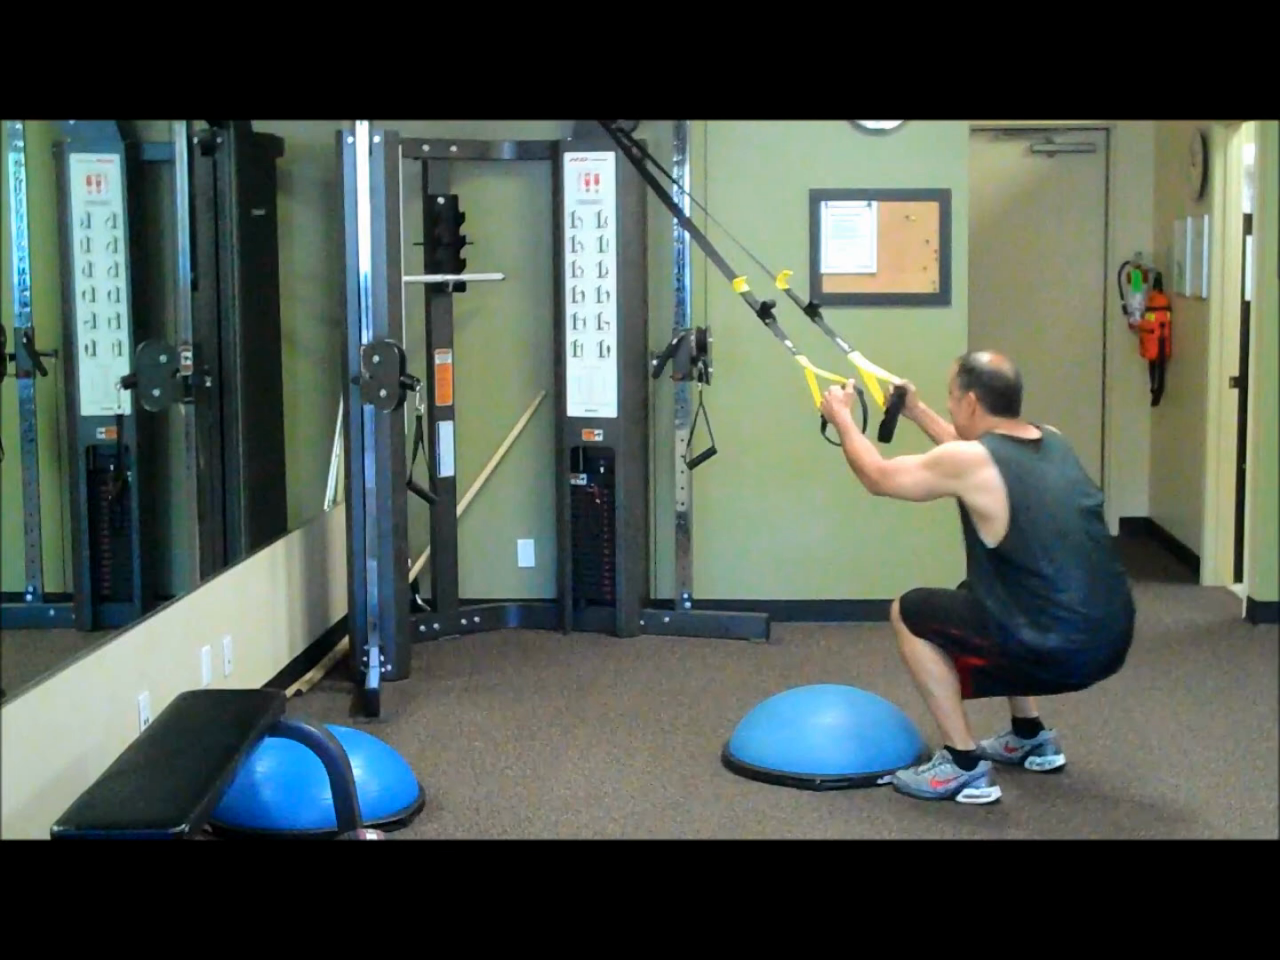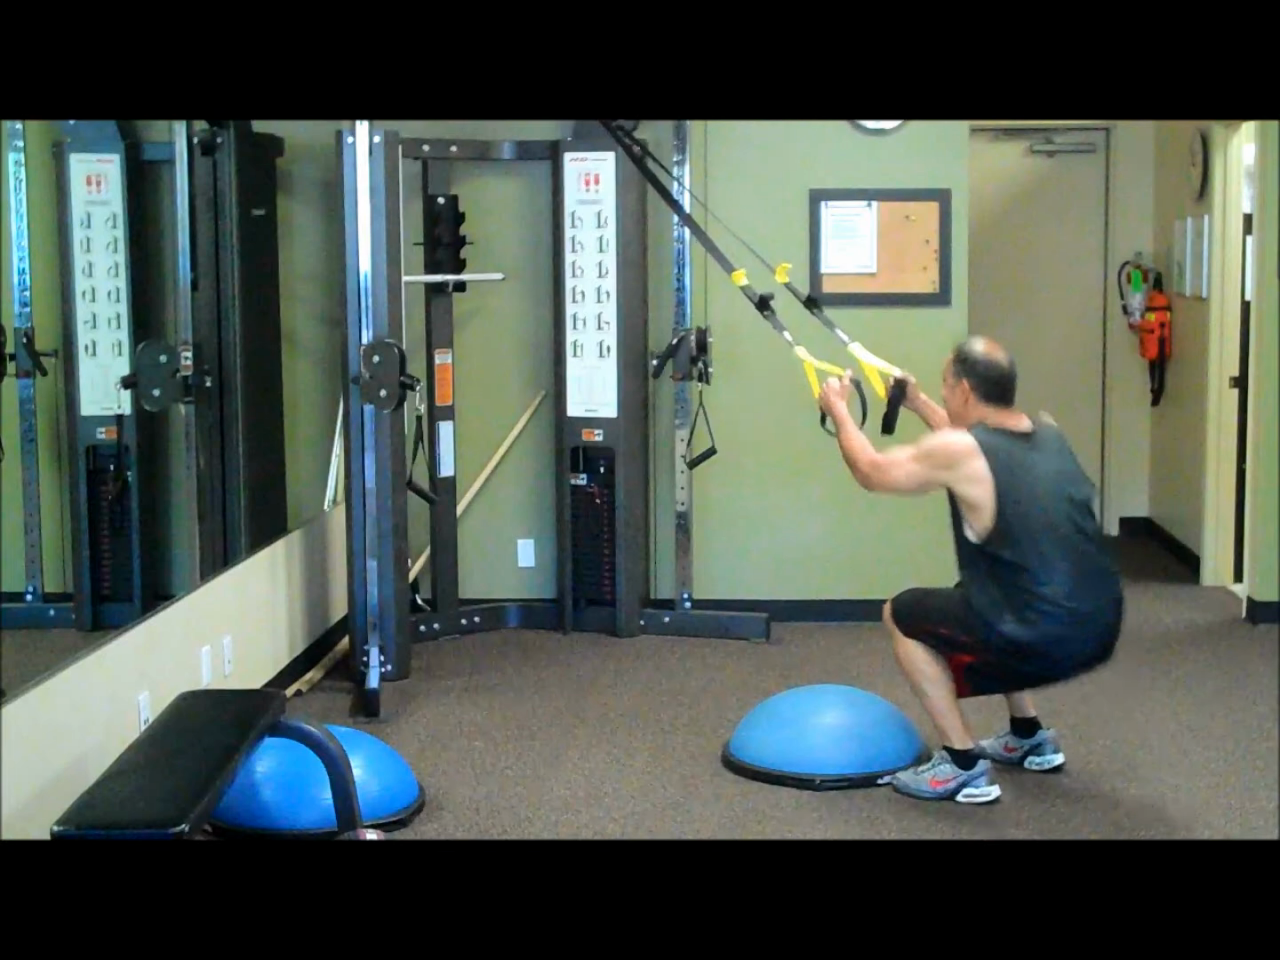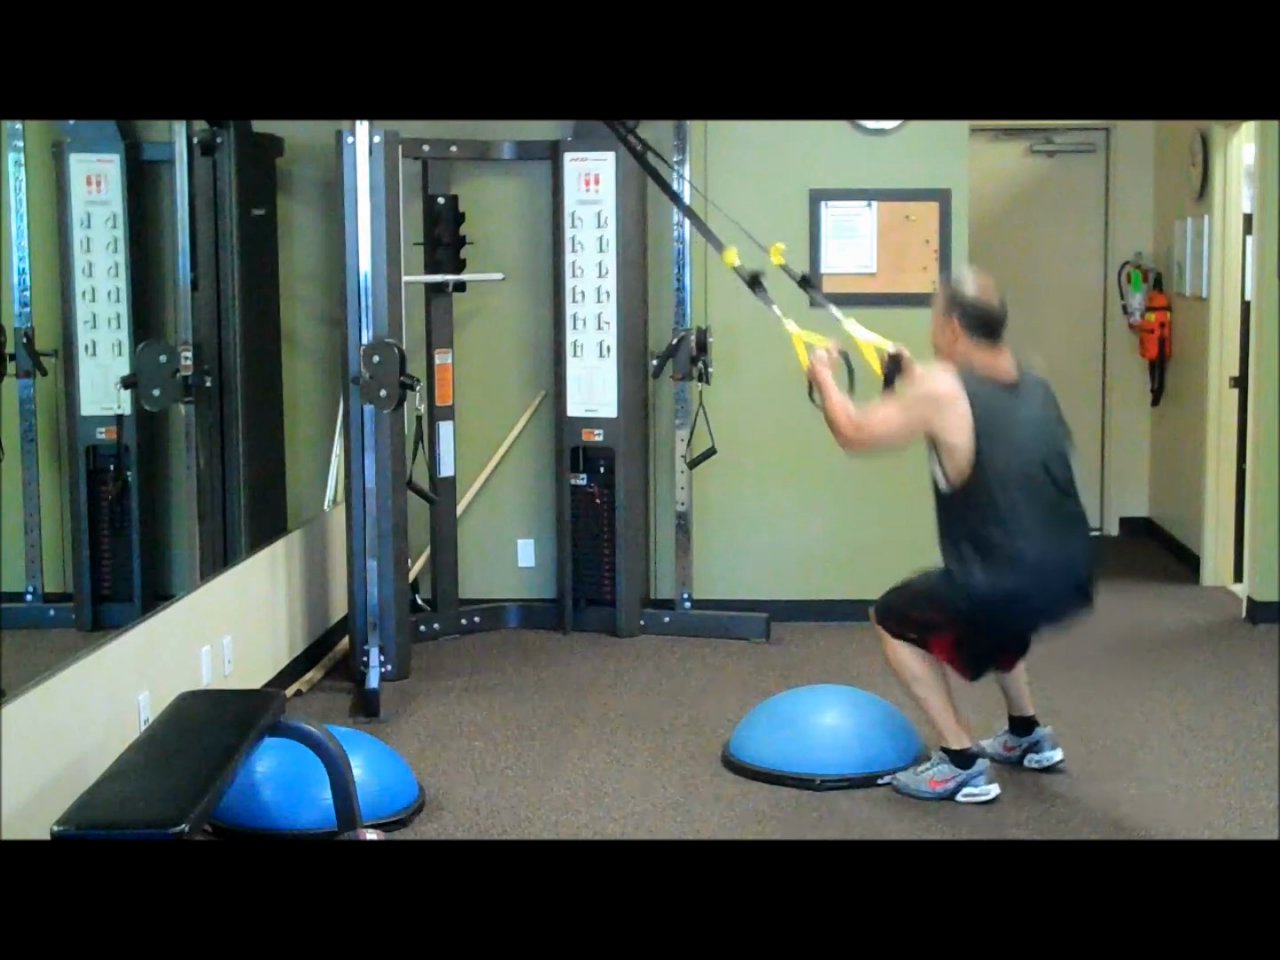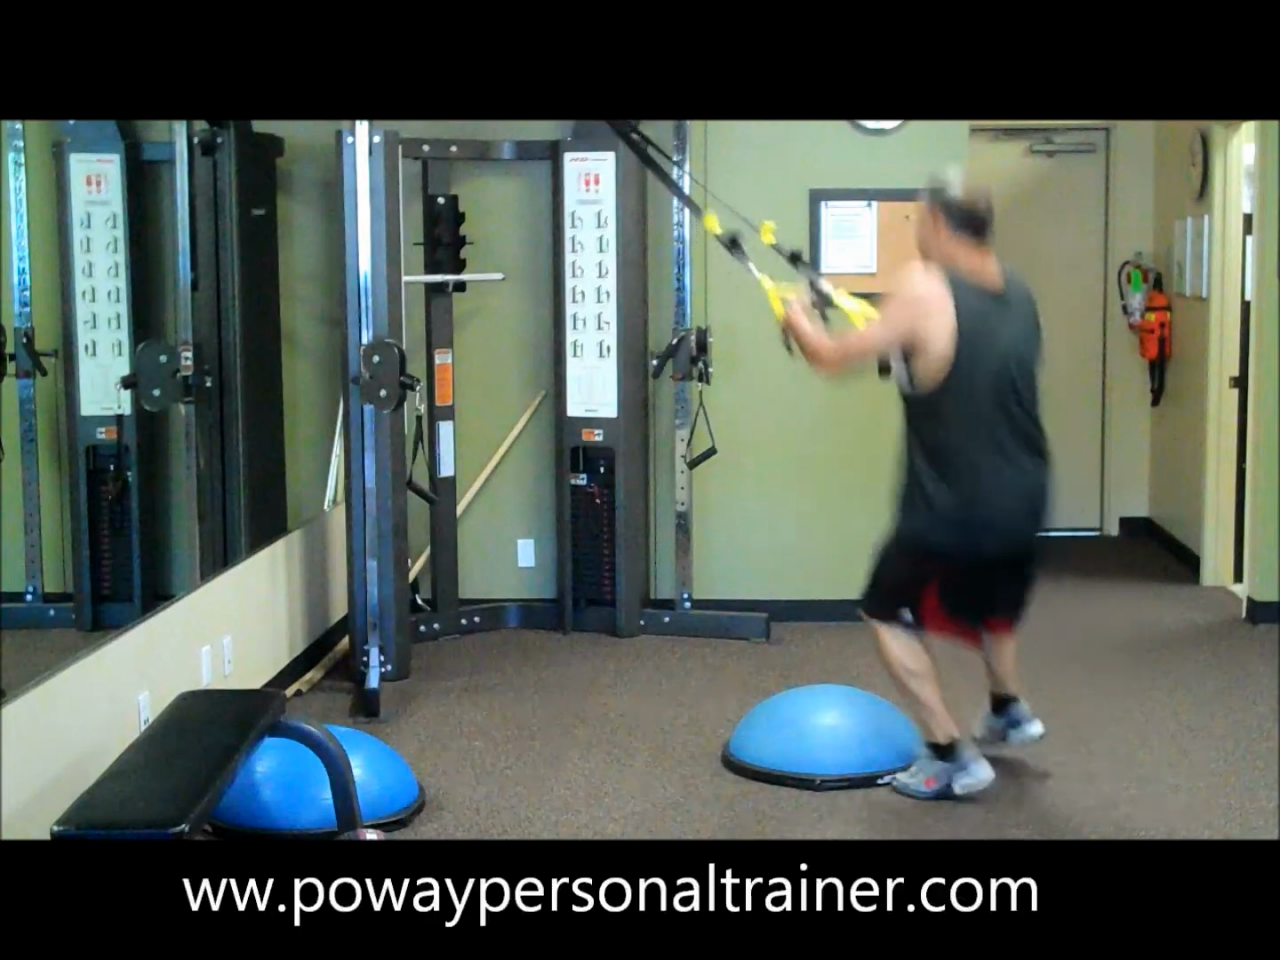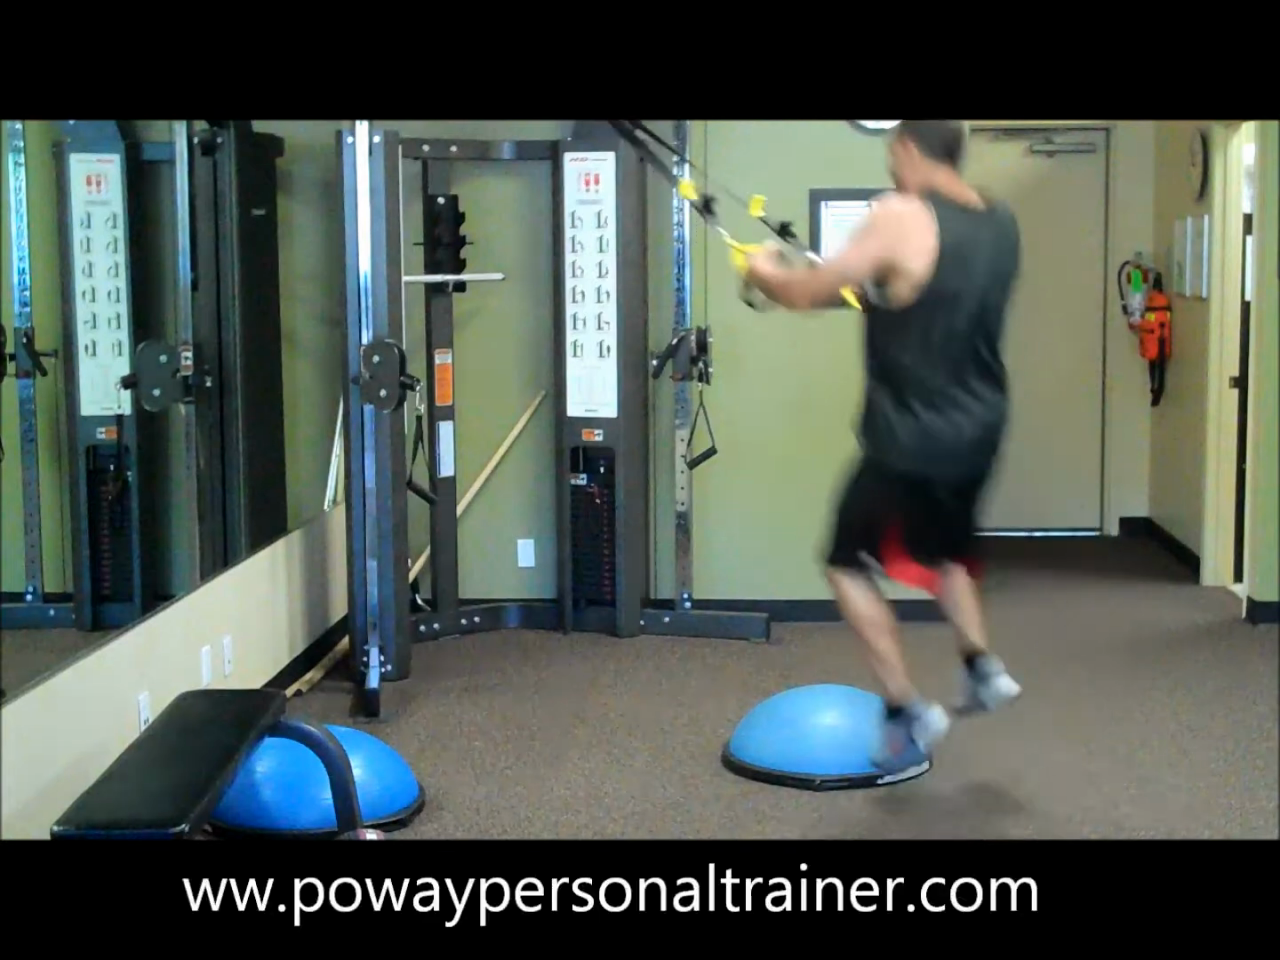
dt=0.1s
person 1, frame 1
left shoulder: (969, 463)
right shoulder: (1055, 443)
left elbow: (880, 478)
left wrist: (841, 415)
right wrist: (915, 409)
left hip: (1061, 650)
right hip: (1112, 635)
left knee: (911, 614)
right knee: (980, 601)
left ankle: (965, 766)
right ankle: (1032, 737)
person 1, frame 2
left shoulder: (959, 454)
right shoulder: (1050, 434)
left elbow: (872, 472)
left wrist: (837, 409)
right wrist: (915, 400)
left hip: (1047, 641)
right hip: (1101, 626)
left knee: (904, 616)
right knee: (980, 601)
left ankle: (963, 766)
right ankle: (1030, 736)
person 1, frame 3
left shoulder: (942, 391)
right shoulder: (1037, 387)
left elbow: (854, 434)
left wrist: (823, 377)
right wrist: (909, 369)
left hip: (1009, 586)
right hip: (1070, 580)
left knee: (895, 621)
right knee: (991, 614)
left ankle: (963, 764)
right ankle: (1028, 732)
person 1, frame 4
left shoulder: (923, 293)
right shoulder: (1018, 298)
left elbow: (833, 357)
left wrist: (795, 318)
right wrist: (890, 323)
left hip: (957, 510)
right hip: (1022, 502)
left knee: (887, 615)
right knee: (983, 596)
left ankle: (952, 759)
right ankle: (1010, 711)
person 1, frame 5
left shoulder: (902, 218)
right shoulder: (1002, 223)
left elbow: (806, 294)
left wrist: (763, 272)
left hip: (910, 444)
right hip: (976, 434)
left knee: (849, 566)
right knee: (943, 546)
left ankle: (908, 710)
right ankle: (983, 667)
